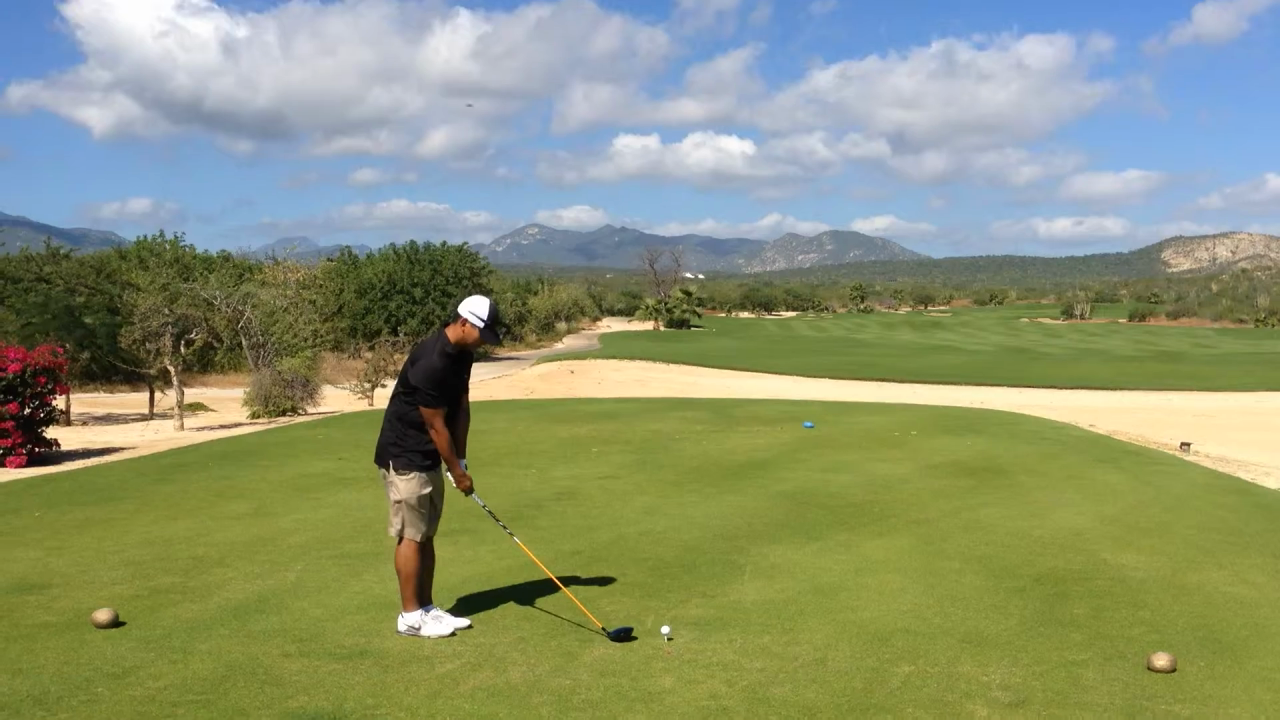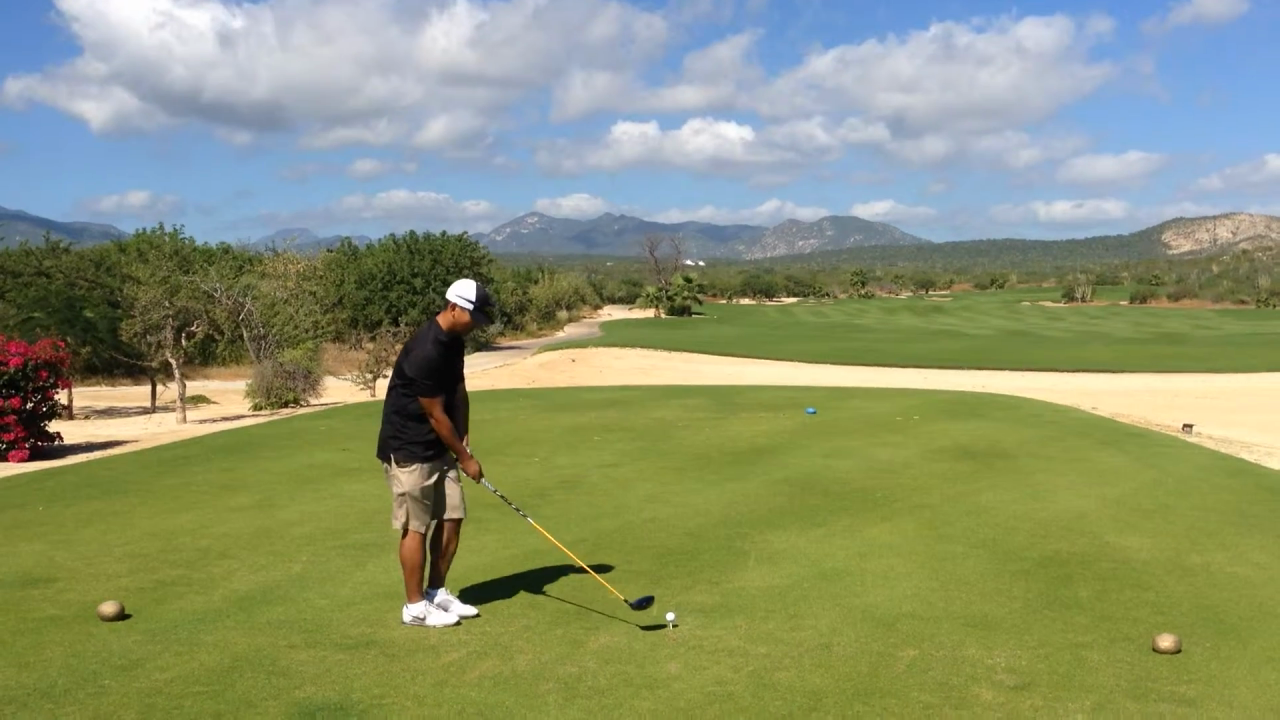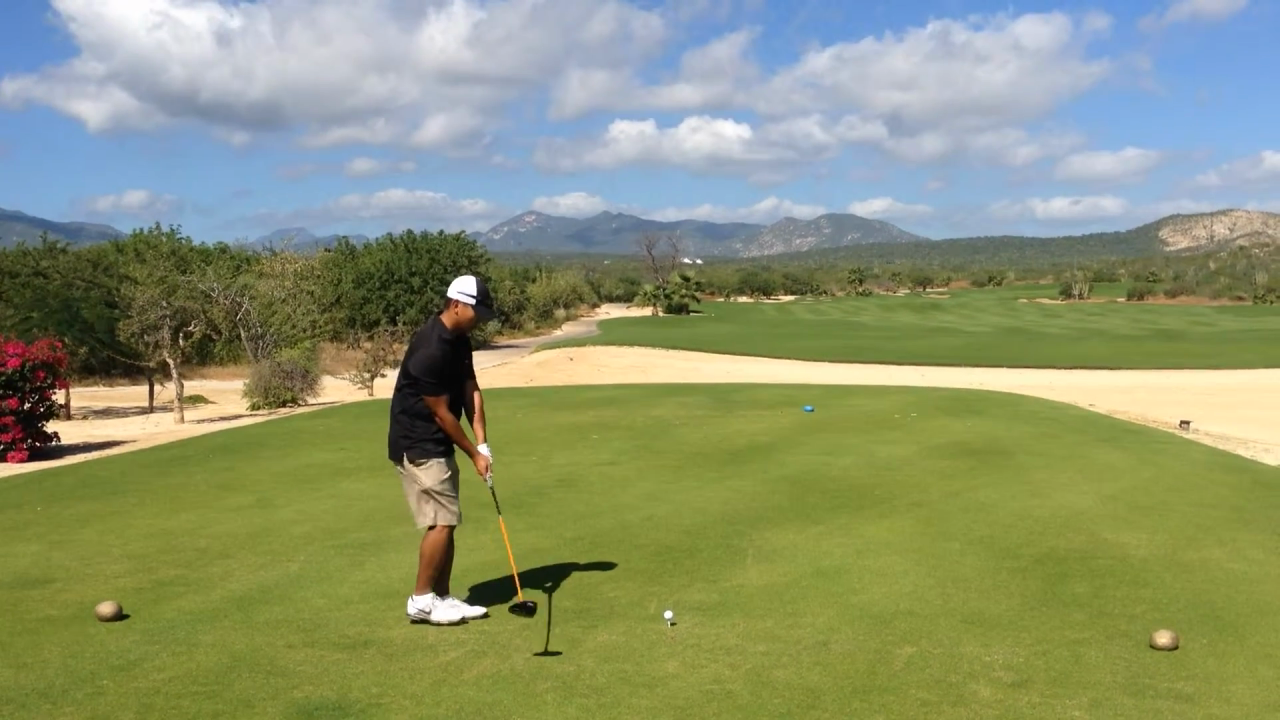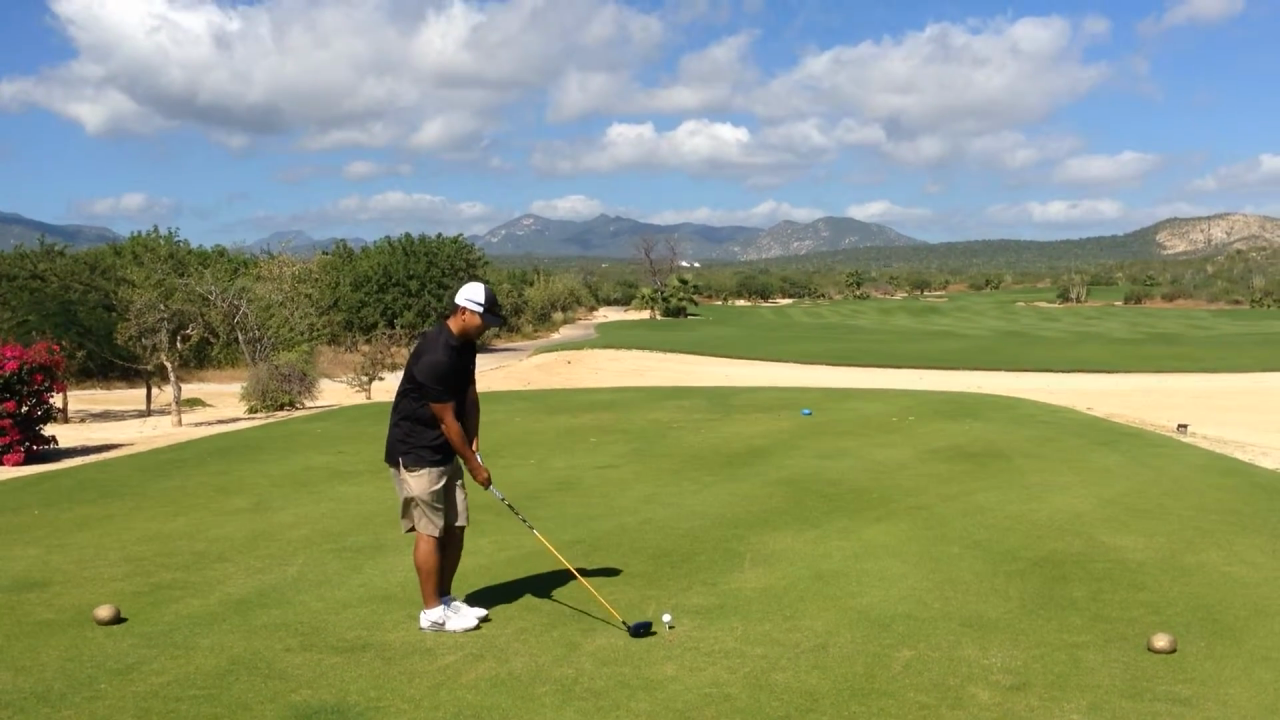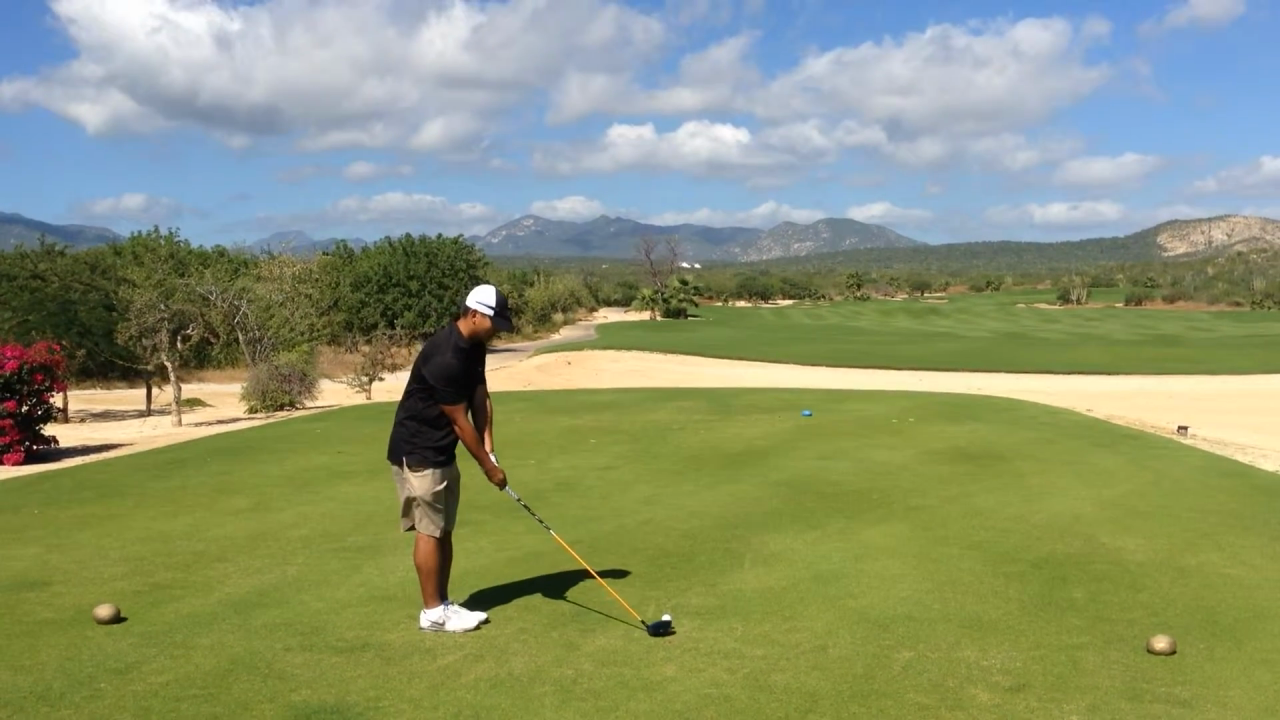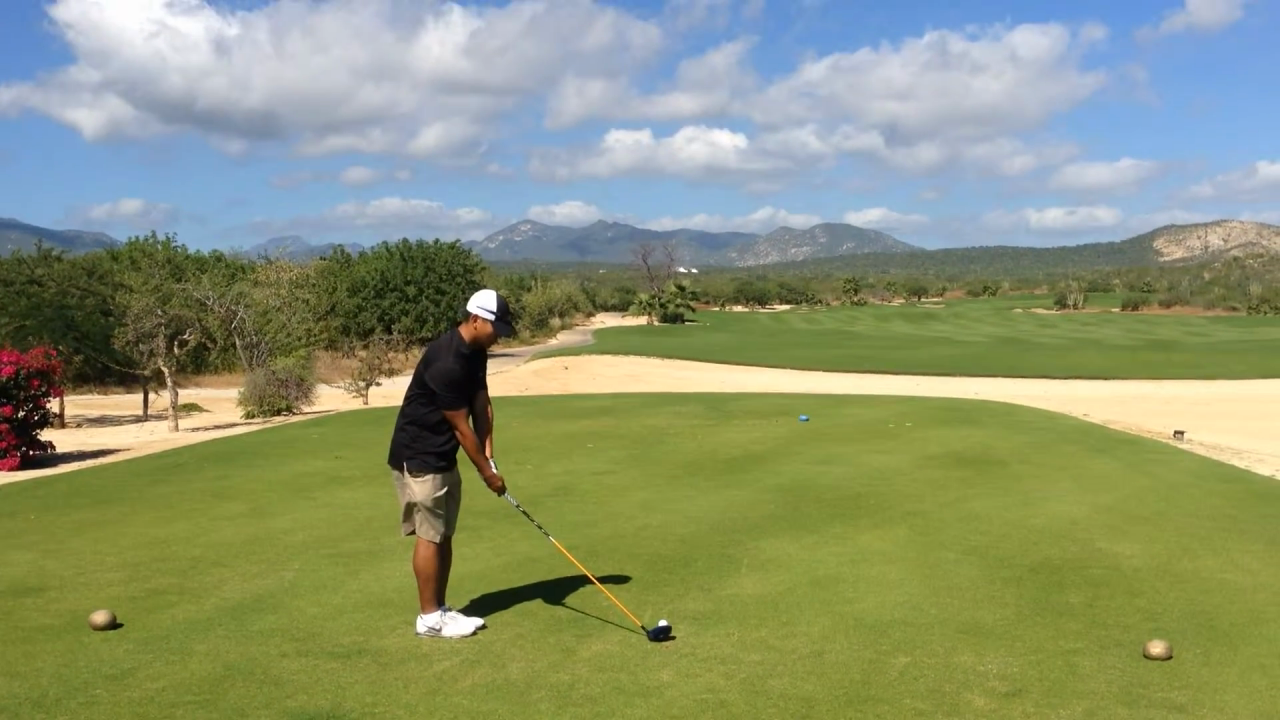
dt=0.5s
person 1, frame 1
left shoulder: (462, 354)
right shoulder: (431, 361)
left elbow: (461, 408)
right elbow: (436, 426)
left wrist: (460, 462)
right wrist: (458, 473)
left hip: (428, 457)
right hip: (404, 456)
left knee: (426, 535)
right knee: (411, 535)
left ankle: (426, 608)
right ankle: (410, 616)
person 1, frame 2
left shoulder: (453, 341)
right shoulder: (425, 351)
left elbow: (459, 395)
right elbow: (436, 415)
left wrist: (465, 447)
right wrist: (466, 458)
left hip: (435, 448)
right hip: (407, 449)
left knee: (451, 518)
right knee: (416, 526)
left ankle: (436, 592)
right ankle: (415, 607)
person 1, frame 3
left shoulder: (461, 341)
right shoulder: (429, 349)
left elbow: (471, 391)
right elbow: (441, 413)
left wrist: (482, 445)
right wrist: (472, 455)
left hip: (439, 446)
right hip: (417, 447)
left knee: (445, 522)
right knee: (441, 522)
left ankle: (442, 597)
right ankle: (421, 598)
person 1, frame 4
left shoulder: (465, 346)
right shoulder: (435, 356)
left elbow: (470, 399)
right elbow: (447, 420)
left wrist: (474, 451)
right wrist: (473, 465)
left hip: (444, 452)
right hip: (416, 453)
left knee: (455, 527)
right knee: (430, 531)
left ankle: (445, 599)
right ankle: (432, 612)
person 1, frame 5
left shoulder: (474, 347)
right shoulder: (444, 357)
left elbow: (480, 399)
right elbow: (459, 421)
left wrist: (490, 450)
right wrist: (488, 466)
left hip: (442, 452)
right hip: (417, 453)
left knee: (445, 530)
right knee: (429, 531)
left ankle: (443, 603)
right ankle: (432, 612)
person 1, frame 6
left shoulder: (475, 351)
right shoulder: (446, 362)
left elbow: (481, 404)
right elbow: (461, 426)
left wrist: (489, 458)
right wrist: (486, 473)
left hip: (442, 457)
right hip: (418, 458)
left knee: (444, 535)
right knee: (429, 535)
left ankle: (440, 609)
right ankle: (429, 617)
